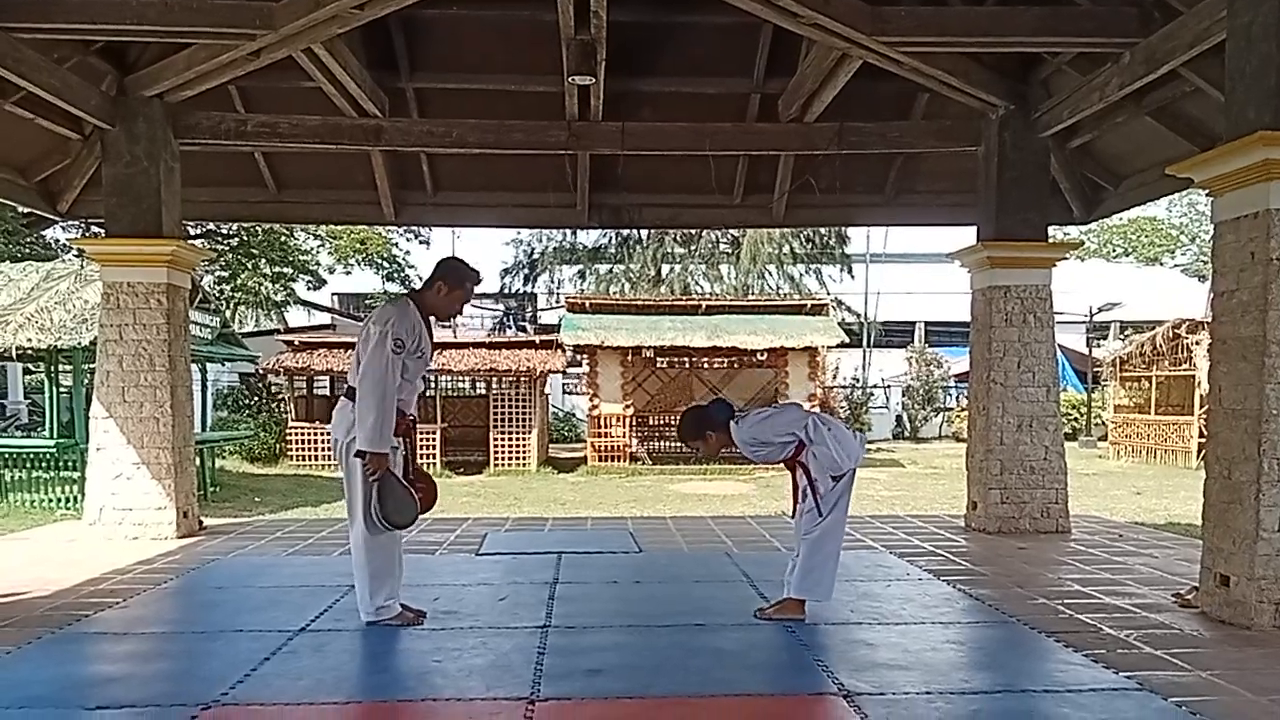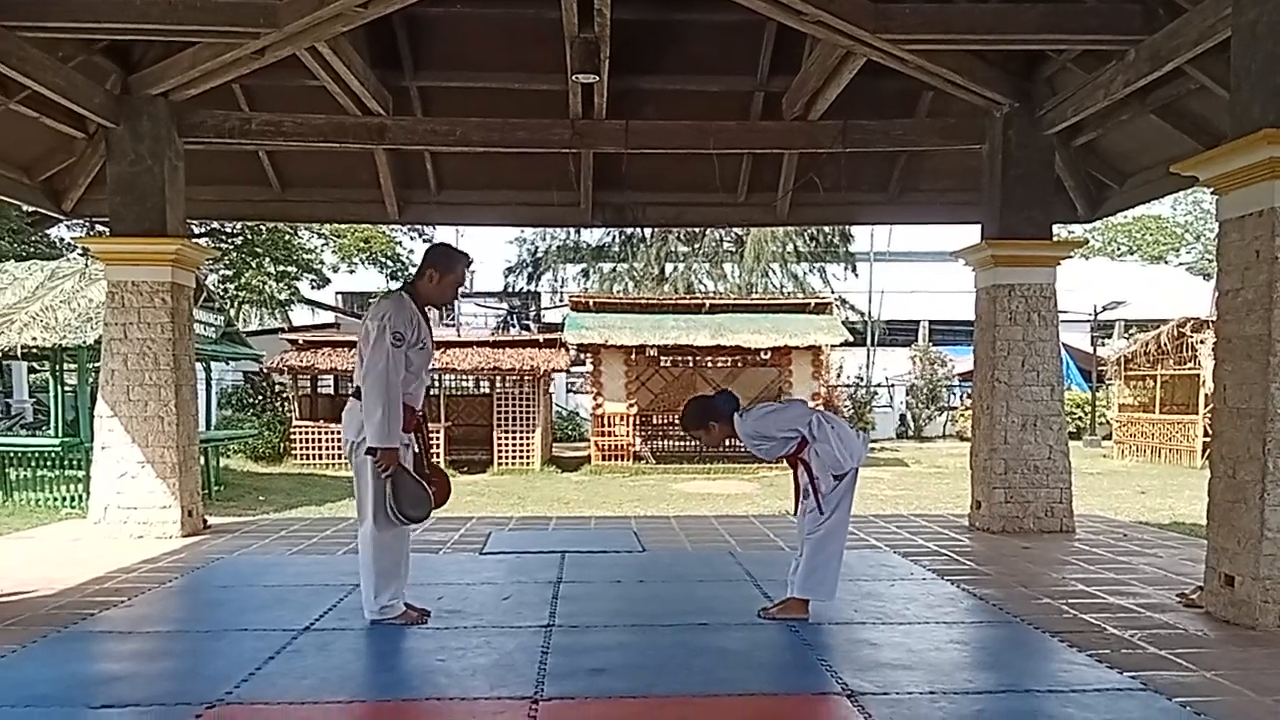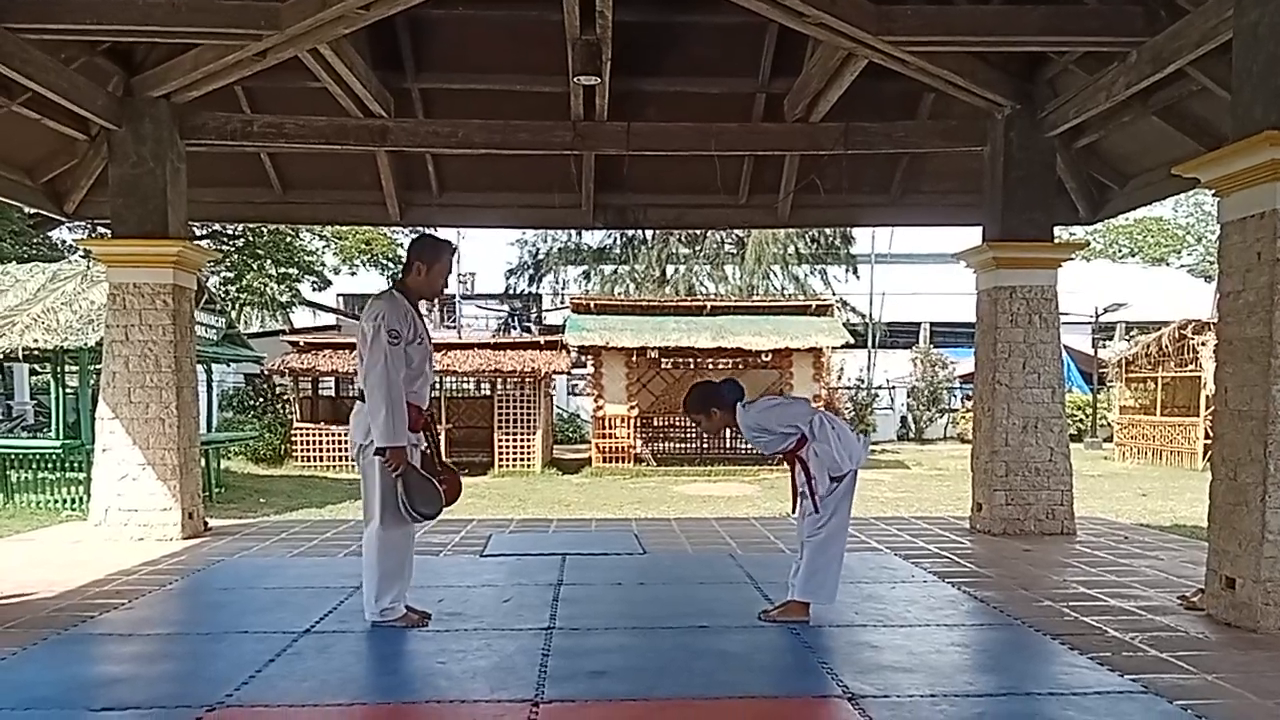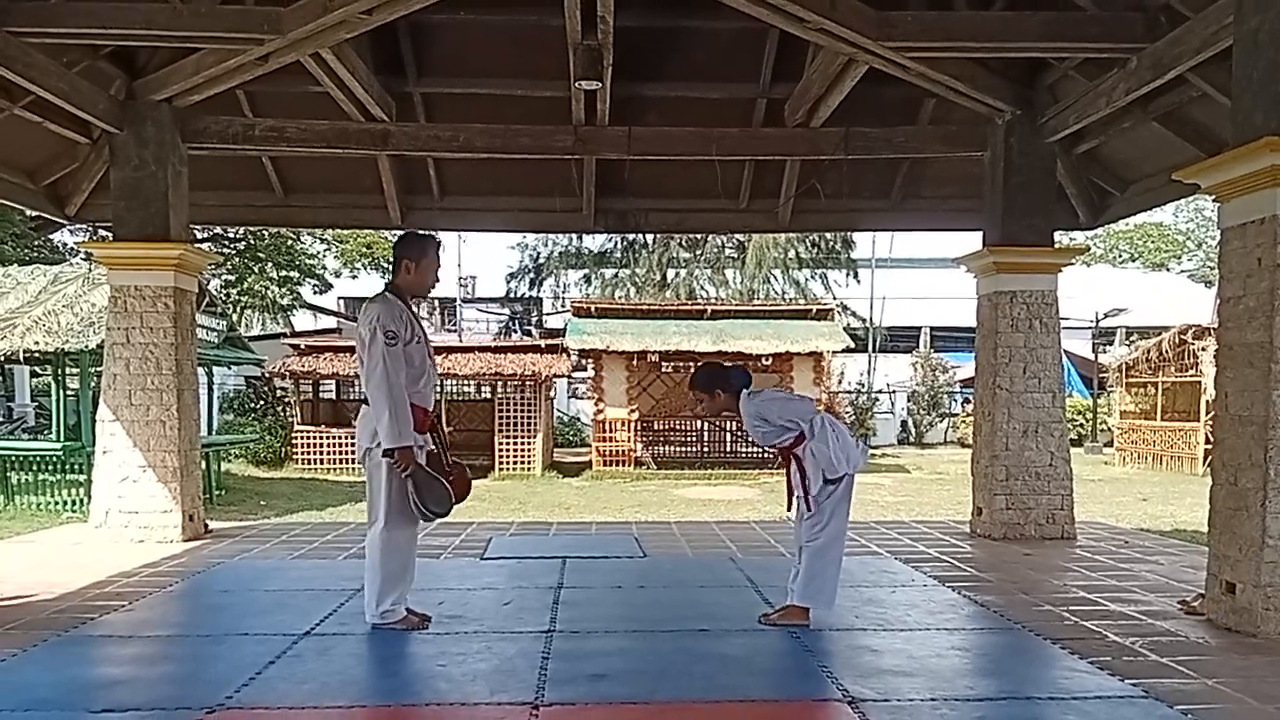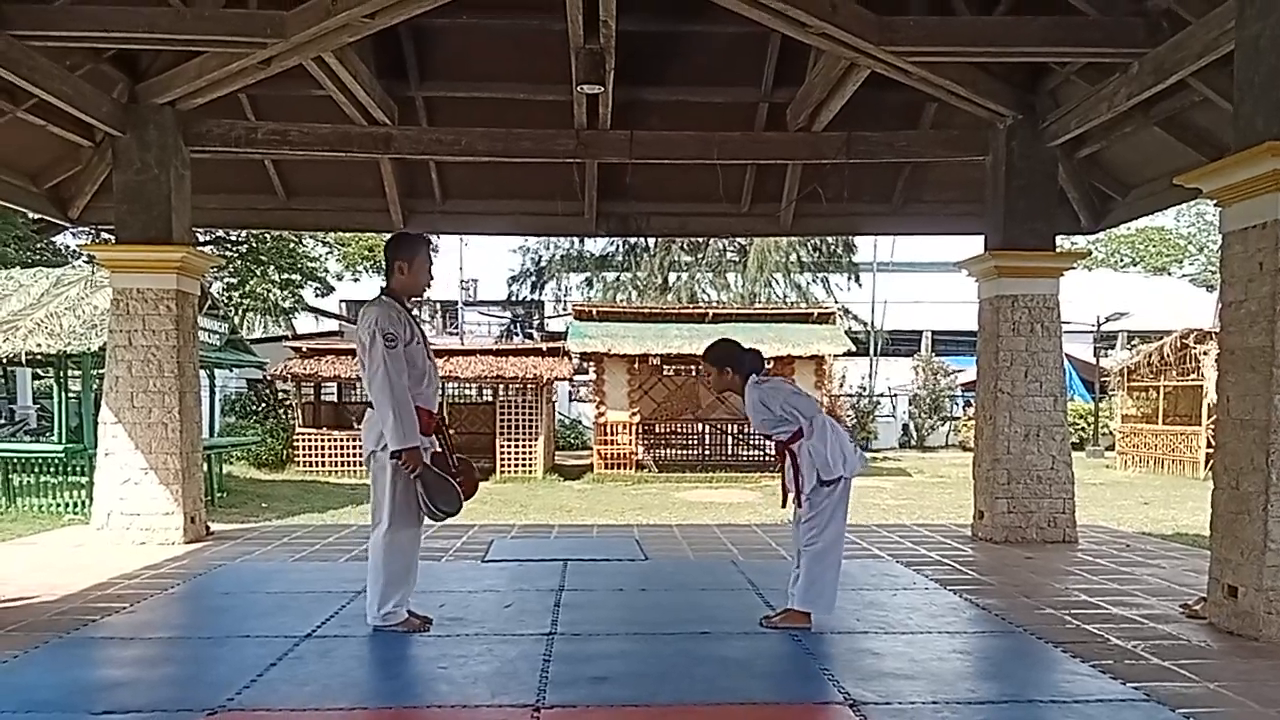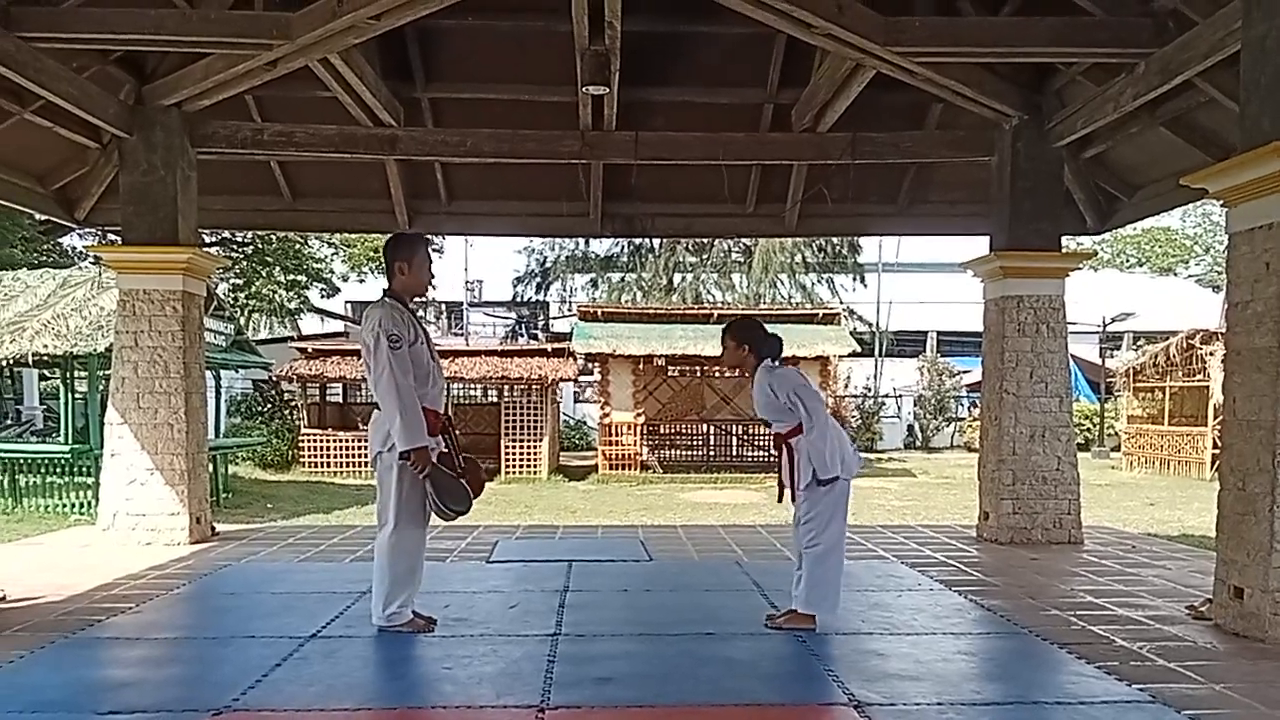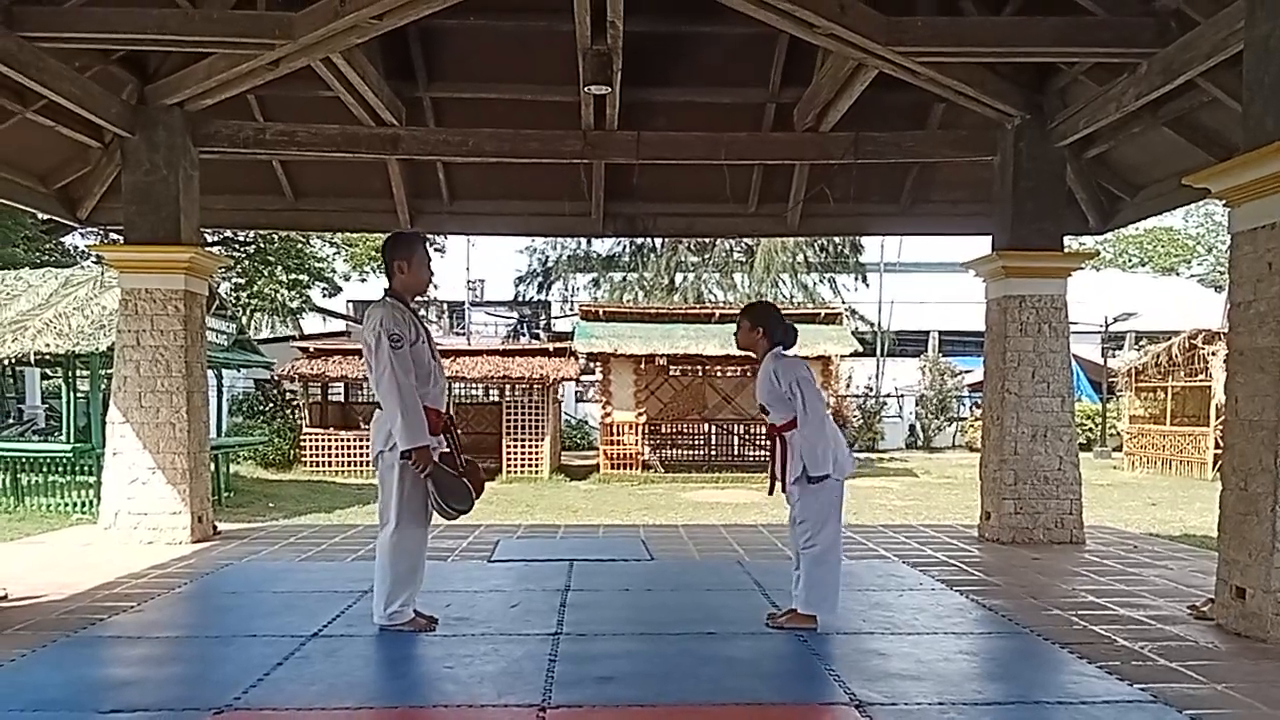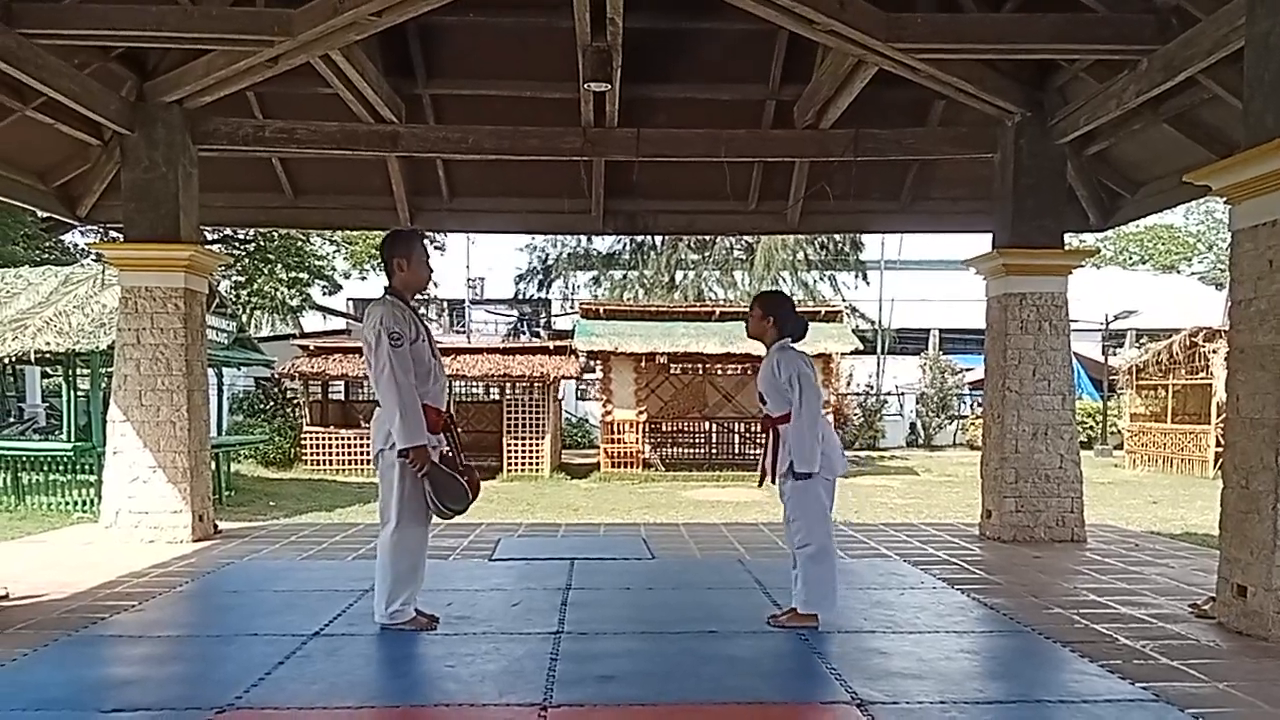
dt=0.1s
person 1, frame 1
left shoulder: (415, 320)
right shoulder: (397, 319)
right elbow: (375, 386)
left wrist: (387, 445)
right wrist: (375, 448)
left hip: (382, 428)
right hip: (364, 426)
right knee: (372, 518)
left ankle: (386, 600)
right ankle: (378, 607)
person 1, frame 2
left shoulder: (412, 313)
right shoulder: (394, 312)
right elbow: (380, 382)
left wrist: (398, 439)
right wrist: (386, 443)
left hip: (393, 428)
right hip: (376, 426)
left knee: (395, 515)
right knee: (381, 517)
left ankle: (392, 599)
right ankle: (383, 606)
person 1, frame 3
left shoulder: (406, 311)
right shoulder: (389, 311)
right elbow: (383, 381)
left wrist: (408, 439)
right wrist: (393, 443)
left hip: (400, 429)
right hip: (383, 428)
left knee: (400, 517)
right knee: (387, 518)
left ankle: (392, 601)
right ankle: (384, 608)
person 1, frame 4
left shoulder: (402, 312)
right shoulder: (383, 313)
right elbow: (386, 384)
left wrist: (412, 439)
right wrist: (401, 442)
left hip: (403, 430)
right hip: (390, 432)
left knee: (403, 520)
right knee: (391, 521)
left ankle: (392, 604)
right ankle: (384, 611)
person 1, frame 5
left shoulder: (400, 315)
right shoulder: (382, 317)
right elbow: (389, 387)
right wrist: (407, 444)
left hip: (408, 432)
right hip: (395, 435)
left knee: (406, 523)
right knee: (394, 523)
left ankle: (394, 606)
right ankle: (386, 612)
person 1, frame 6
left shoulder: (403, 316)
right shoulder: (385, 319)
right elbow: (395, 387)
right wrist: (415, 443)
left hip: (413, 434)
right hip: (402, 436)
left knee: (411, 523)
right knee: (400, 524)
left ankle: (399, 607)
right ankle: (391, 613)
person 1, frame 7
left shoulder: (404, 316)
right shoulder: (386, 318)
right elbow: (397, 387)
right wrist: (416, 442)
left hip: (416, 433)
right hip: (404, 436)
left knee: (413, 523)
right knee: (401, 523)
left ankle: (400, 606)
right ankle: (392, 612)
person 1, frame 8
left shoulder: (405, 314)
right shoulder: (386, 316)
right elbow: (395, 386)
right wrist: (414, 442)
left hip: (416, 432)
right hip: (404, 433)
left knee: (414, 521)
right knee: (402, 522)
left ankle: (401, 605)
right ankle: (394, 611)
person 2, frame 1
left shoulder: (746, 434)
right shoulder: (742, 429)
left elbow: (797, 418)
right elbow: (788, 413)
left hip: (831, 455)
right hip: (817, 460)
left knee: (816, 530)
right knee: (808, 530)
left ankle: (795, 602)
right ankle: (793, 597)
person 2, frame 2
left shoulder: (749, 427)
right shoulder: (746, 424)
left elbow: (802, 414)
right elbow: (794, 410)
left hip: (833, 456)
right hip: (824, 458)
left knee: (820, 528)
right knee: (811, 528)
left ankle: (799, 603)
right ankle: (797, 596)
person 2, frame 3
left shoulder: (751, 419)
right shoulder: (748, 416)
left elbow: (804, 414)
right elbow: (796, 409)
left hip: (833, 457)
right hip: (820, 461)
left knee: (820, 530)
right knee: (810, 530)
left ankle: (800, 604)
right ankle: (798, 599)
person 2, frame 4
left shoulder: (754, 408)
right shoulder: (751, 404)
left elbow: (808, 414)
right elbow: (804, 406)
left hip: (827, 460)
right hip: (817, 460)
left knee: (819, 534)
right knee: (808, 532)
left ankle: (800, 610)
right ankle: (798, 602)
person 2, frame 5
left shoulder: (760, 394)
right shoulder: (756, 391)
left elbow: (810, 415)
right elbow: (805, 408)
left wrist: (823, 470)
left hip: (822, 462)
right hip: (811, 461)
left knee: (817, 536)
right knee: (807, 535)
left ankle: (803, 611)
right ankle: (799, 605)
person 2, frame 6
left shoulder: (774, 378)
right shoulder: (767, 377)
left elbow: (815, 415)
left wrist: (816, 469)
left hip: (821, 461)
right hip: (809, 461)
left knee: (818, 536)
right knee: (807, 535)
left ankle: (808, 612)
right ankle: (802, 605)
person 2, frame 7
left shoulder: (780, 366)
right shoulder: (773, 365)
left elbow: (812, 411)
left wrist: (812, 465)
left hip: (813, 459)
right hip: (803, 458)
left knee: (814, 535)
right knee: (804, 533)
left ankle: (809, 612)
right ankle: (803, 604)
person 2, frame 8
left shoulder: (786, 359)
right shoulder: (779, 357)
left elbow: (808, 409)
left wrist: (803, 461)
left hip: (805, 455)
right hip: (797, 454)
left knee: (809, 533)
right knee: (801, 531)
left ankle: (809, 610)
right ankle: (804, 604)
